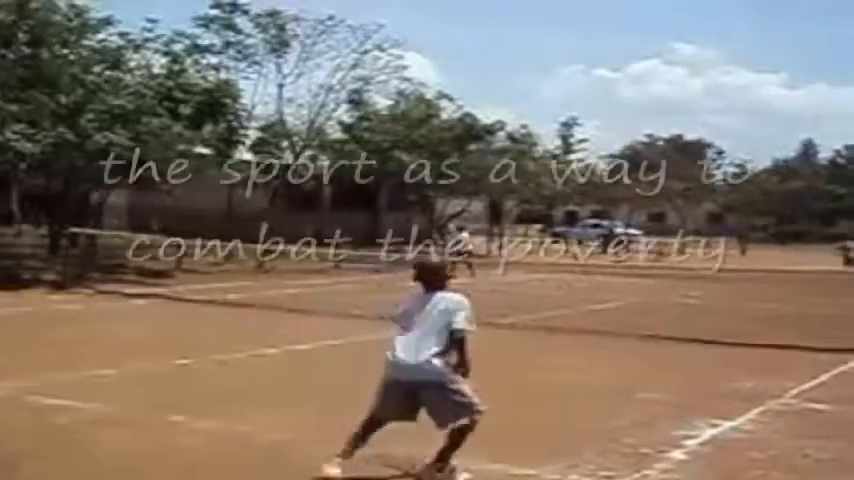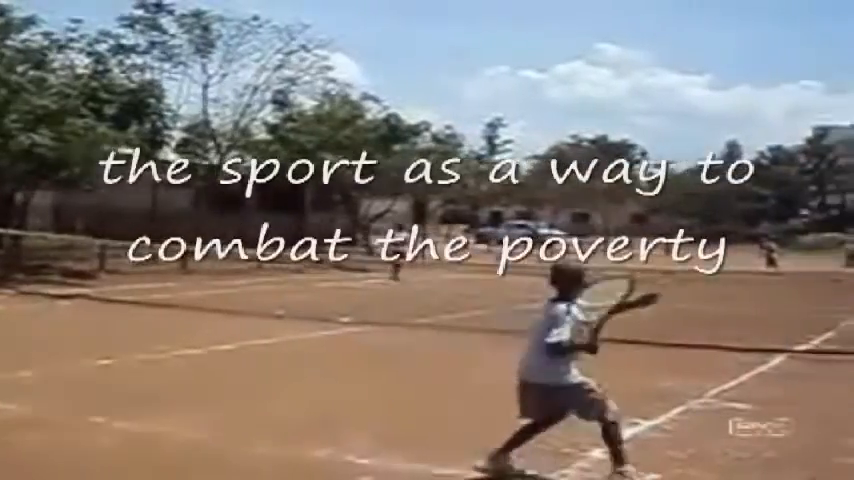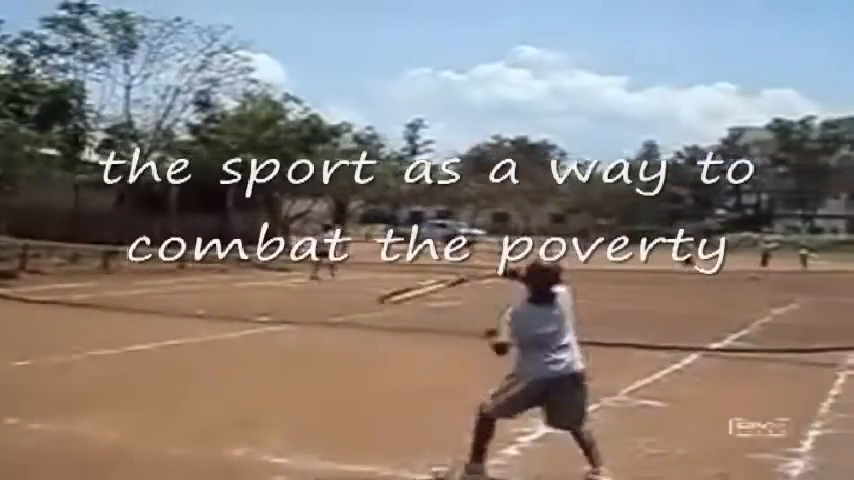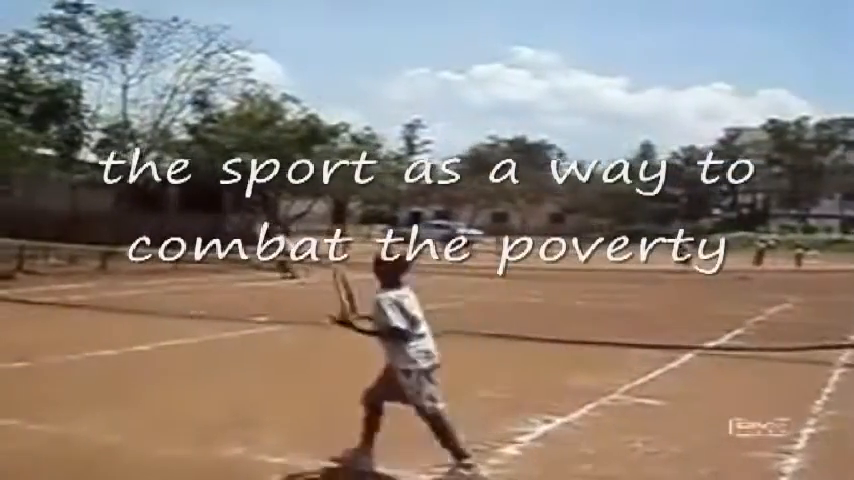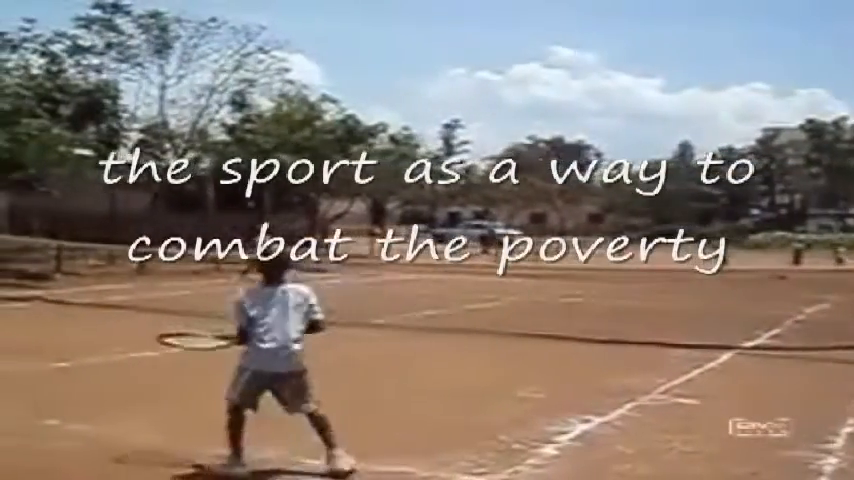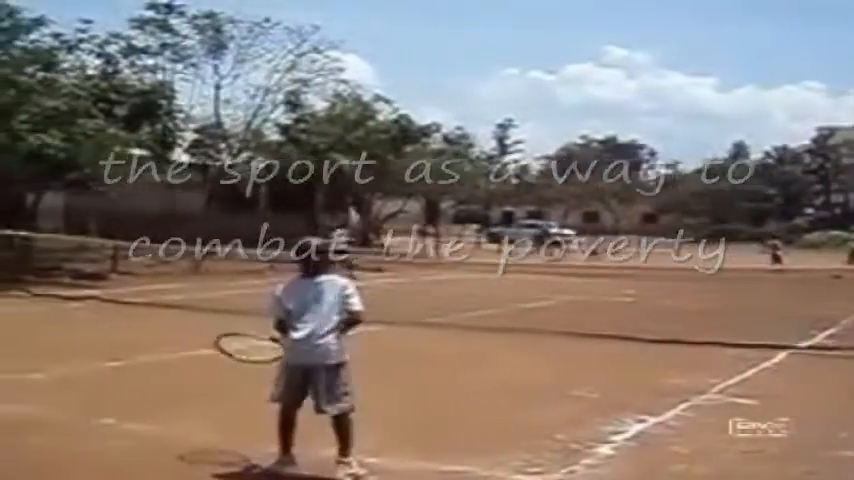
dt=0.7s
person 1, frame 1
left shoulder: (412, 300)
right shoulder: (458, 302)
right elbow: (458, 337)
right wrist: (463, 363)
left hip: (398, 368)
right hip: (433, 371)
left knee: (377, 419)
right knee: (470, 416)
left ankle: (340, 462)
person 1, frame 2
left shoulder: (562, 305)
right shoulder: (564, 312)
right elbow: (554, 348)
left wrist: (635, 303)
right wrist: (584, 346)
left hip: (531, 376)
right hip: (558, 379)
left knee: (546, 418)
right knee: (608, 415)
left ankle: (499, 456)
person 1, frame 3
left shoulder: (518, 314)
right shoulder: (562, 295)
left elbow: (502, 348)
right elbow: (544, 286)
left wrist: (494, 337)
right wrist: (521, 275)
left hip: (534, 375)
right hip: (571, 371)
left knee: (487, 413)
right knee: (576, 425)
person 1, frame 4
left shoulder: (385, 299)
right shoulder: (403, 292)
left elbow: (397, 333)
left wrist: (358, 329)
right wrist: (373, 319)
left hip: (411, 361)
right hip: (404, 361)
left knee: (431, 413)
right knee: (372, 399)
left ankle: (465, 464)
right ankle: (362, 453)
person 1, frame 5
left shoulder: (248, 296)
right shoulder: (302, 293)
left elbow: (242, 334)
right elbow: (318, 325)
left wrist: (247, 338)
left hip: (255, 362)
right hip: (290, 362)
left knee: (236, 407)
right knee: (310, 409)
left ankle: (235, 460)
right ankle: (336, 455)
person 1, frame 6
left shoulder: (287, 289)
right shoulder: (342, 285)
left elbow: (280, 325)
right elbow: (357, 317)
right wrist: (338, 329)
left hip: (296, 355)
right hip: (329, 354)
left knee: (288, 406)
right knee: (340, 409)
left ankle: (285, 459)
